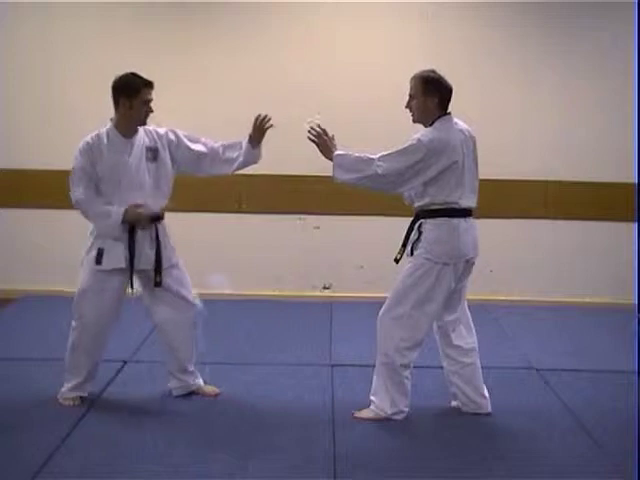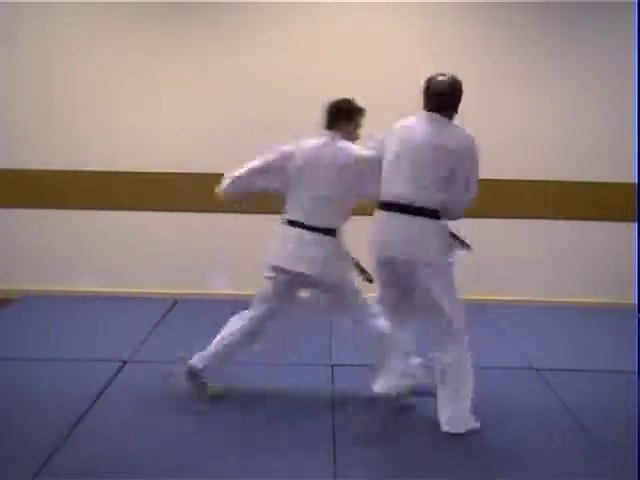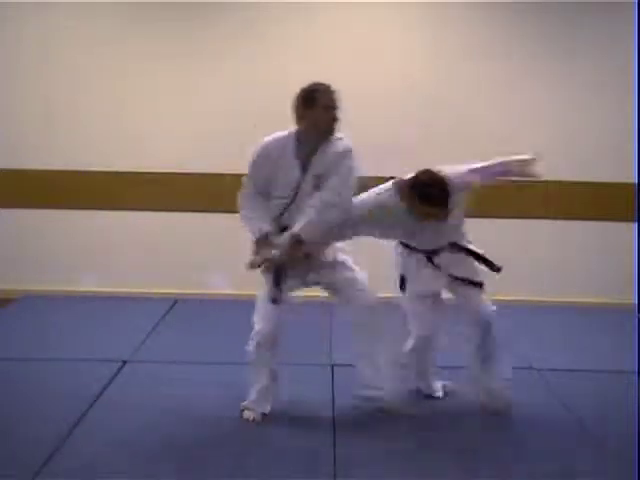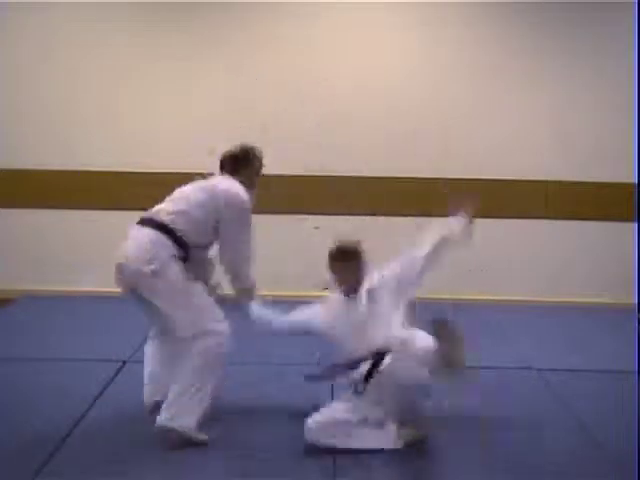
dt=0.7s
person 1, frame 1
left shoulder: (433, 141)
right shoulder: (462, 133)
left elbow: (384, 170)
left wrist: (333, 154)
left hip: (439, 236)
right hip: (461, 234)
left knee: (397, 320)
right knee: (452, 318)
left ankle: (389, 403)
right ankle: (473, 399)
person 1, frame 2
left shoulder: (401, 129)
right shoulder: (462, 142)
left elbow: (386, 168)
right elbow: (461, 198)
left hip: (387, 229)
right hip: (425, 236)
left knee: (398, 319)
right knee: (450, 330)
left ankle: (391, 385)
right ankle: (456, 417)
person 1, frame 3
left shoulder: (342, 152)
right shoulder: (271, 149)
left elbow: (332, 202)
right elbow: (249, 198)
left wrist: (300, 239)
right wrist: (265, 236)
left hip: (320, 245)
left knee: (367, 304)
right knee: (267, 330)
left ankle: (375, 382)
right ankle: (259, 400)
person 1, frame 4
left shoulder: (206, 189)
right shoulder: (236, 197)
right elbow: (236, 254)
left wrist: (205, 285)
right wrist: (245, 286)
left hip: (133, 252)
right hip: (155, 257)
left knee: (168, 327)
right knee: (213, 335)
left ankle: (158, 396)
right ankle: (178, 419)
person 2, frame 1
left shoulder: (164, 140)
right shoulder: (94, 147)
left elbow: (211, 155)
right elbow: (82, 196)
left wrist: (250, 144)
right wrist: (119, 215)
left hip: (153, 240)
right hip: (113, 242)
left knee: (182, 310)
right knee: (91, 318)
left ankle: (185, 380)
right ankle: (74, 386)
person 2, frame 2
left shoulder: (296, 152)
right shoulder: (359, 160)
left elbow: (253, 173)
left wrist: (228, 185)
left hip: (291, 244)
right hip: (323, 250)
left knee: (260, 313)
right knee: (366, 316)
left ankle: (201, 366)
person 2, frame 3
left shoulder: (455, 181)
right shoulder: (380, 201)
left elbow: (487, 169)
right elbow: (328, 225)
left wrist: (519, 164)
right wrist: (288, 247)
left hip: (453, 255)
right hip: (418, 262)
left knee: (484, 316)
right knee: (423, 334)
left ankle: (491, 386)
right ankle: (424, 383)
person 2, frame 4
left shoulder: (385, 283)
right shoulder: (326, 309)
left elbow: (424, 253)
right elbow: (281, 322)
left wrist: (458, 222)
right wrist: (250, 303)
right hip: (371, 386)
right knee: (314, 430)
left ankle: (446, 355)
right ankle: (401, 433)
